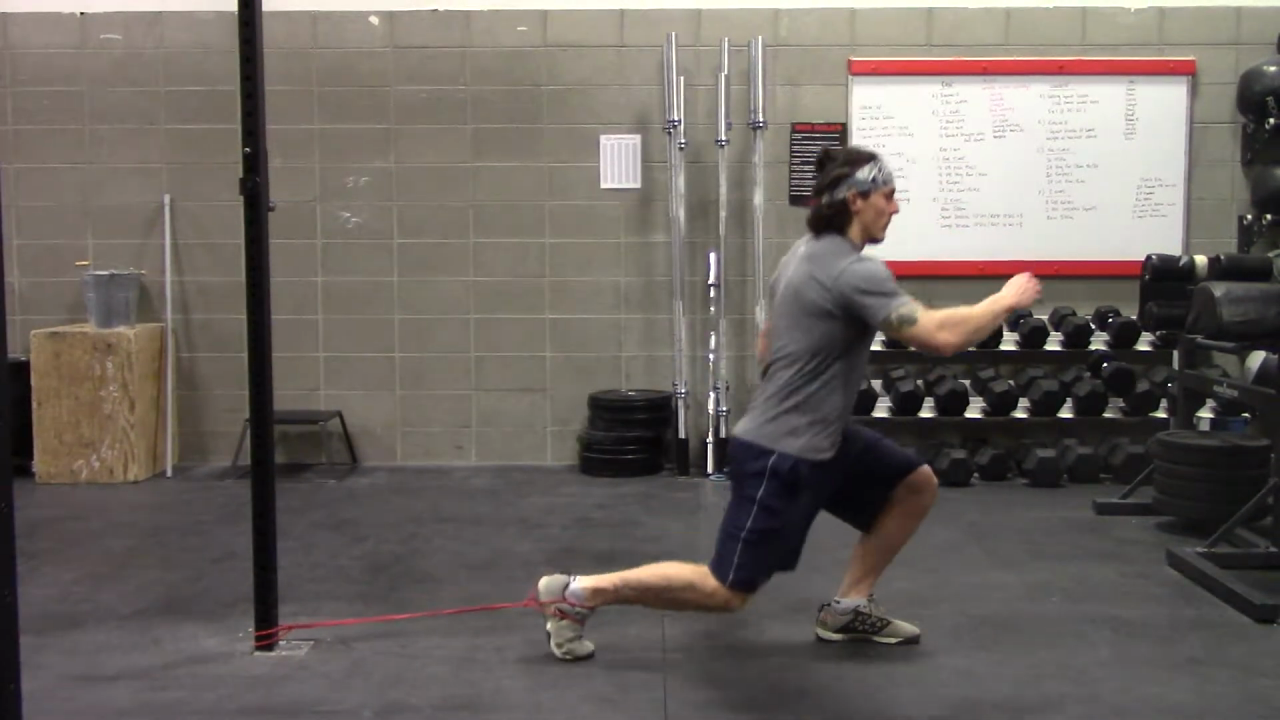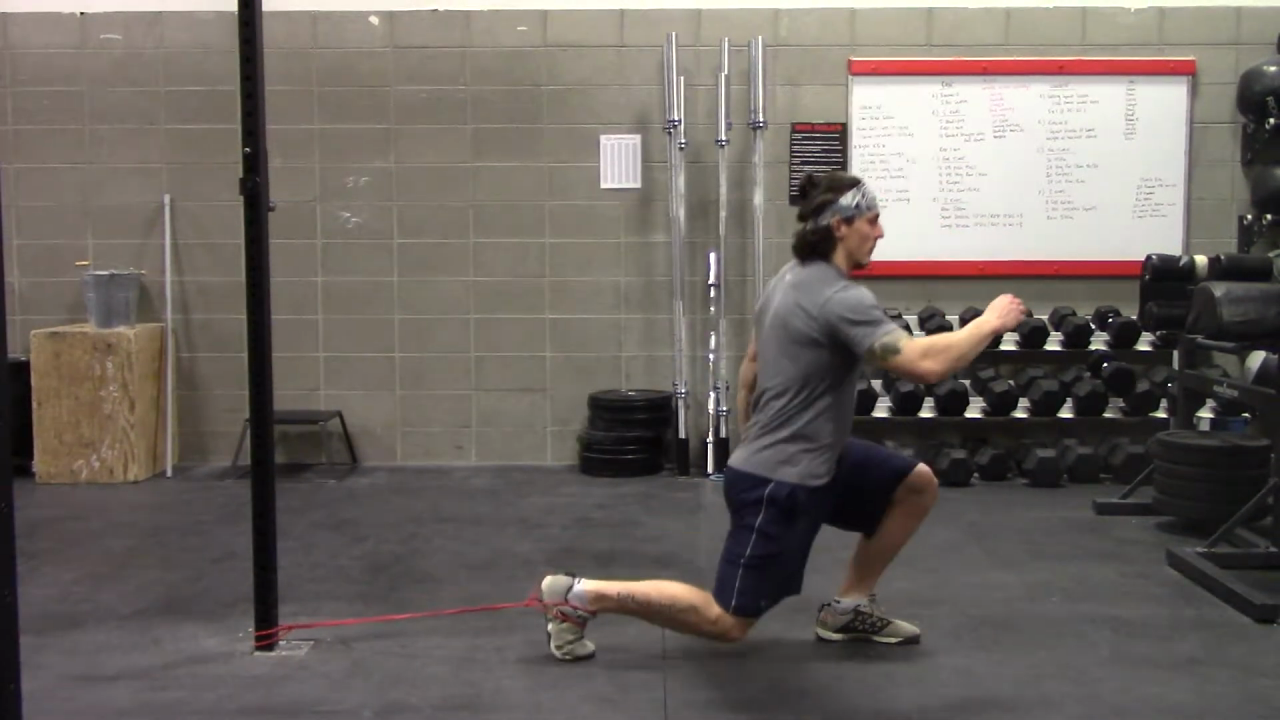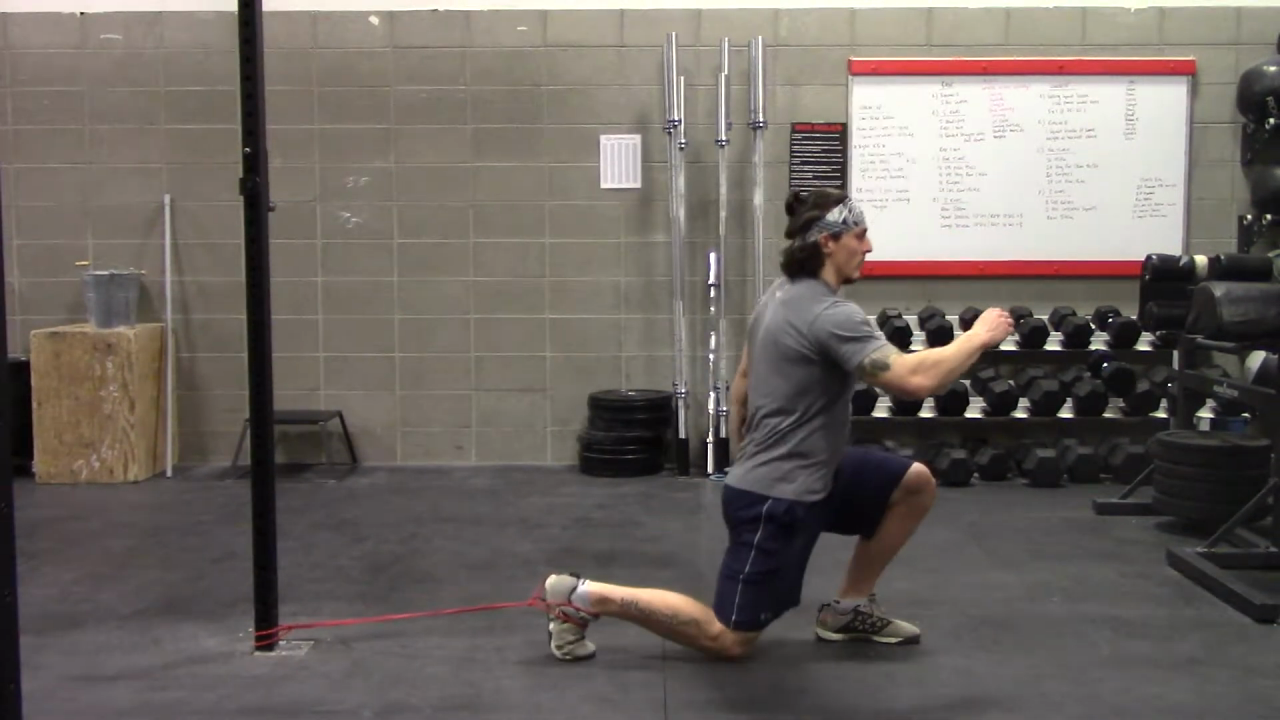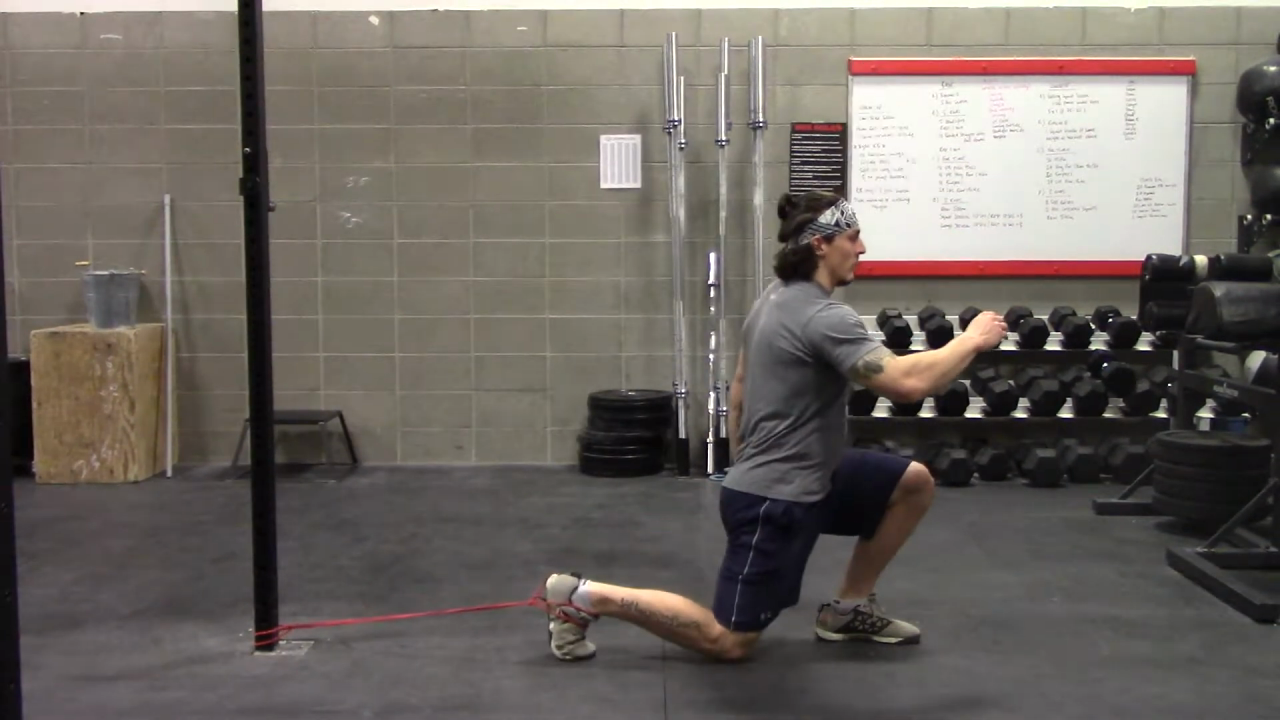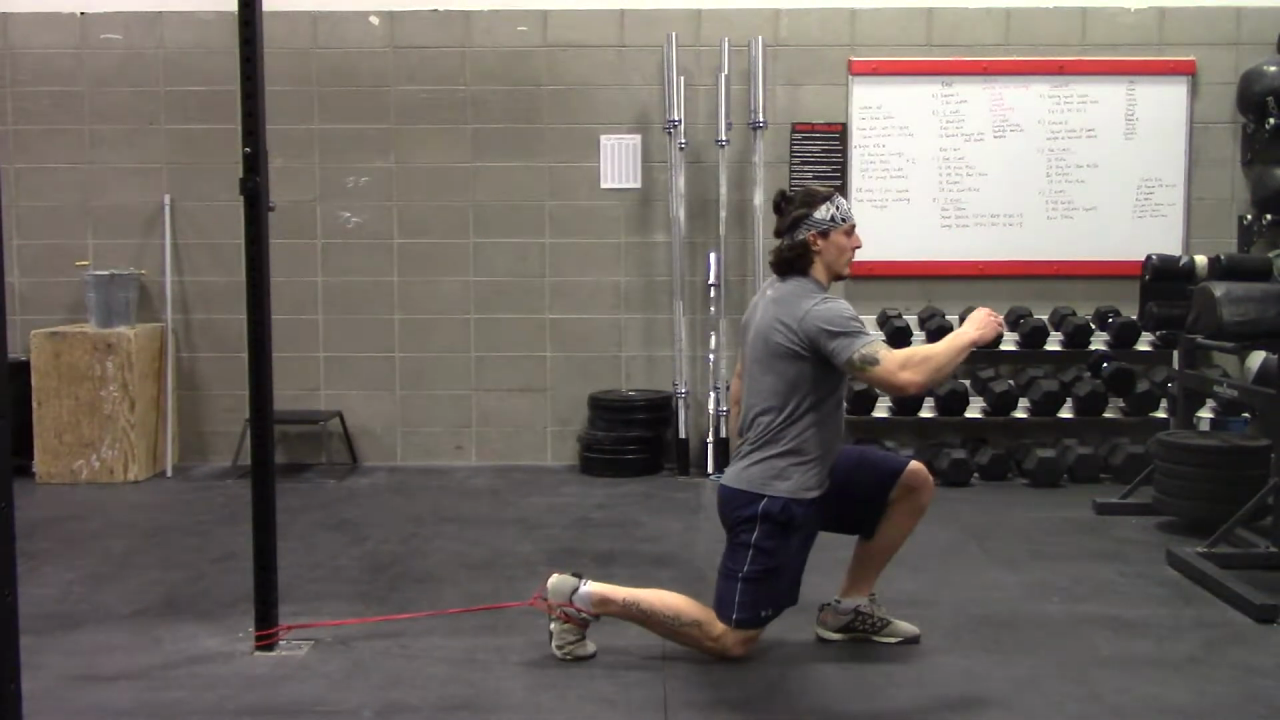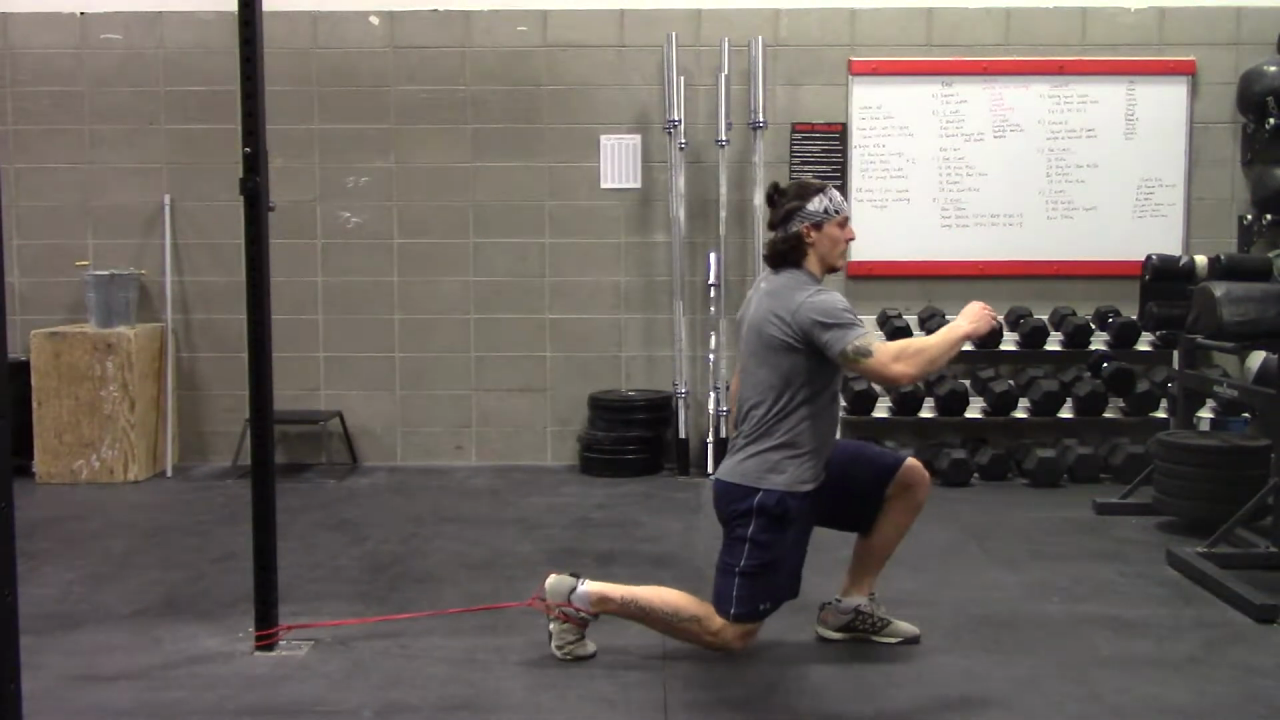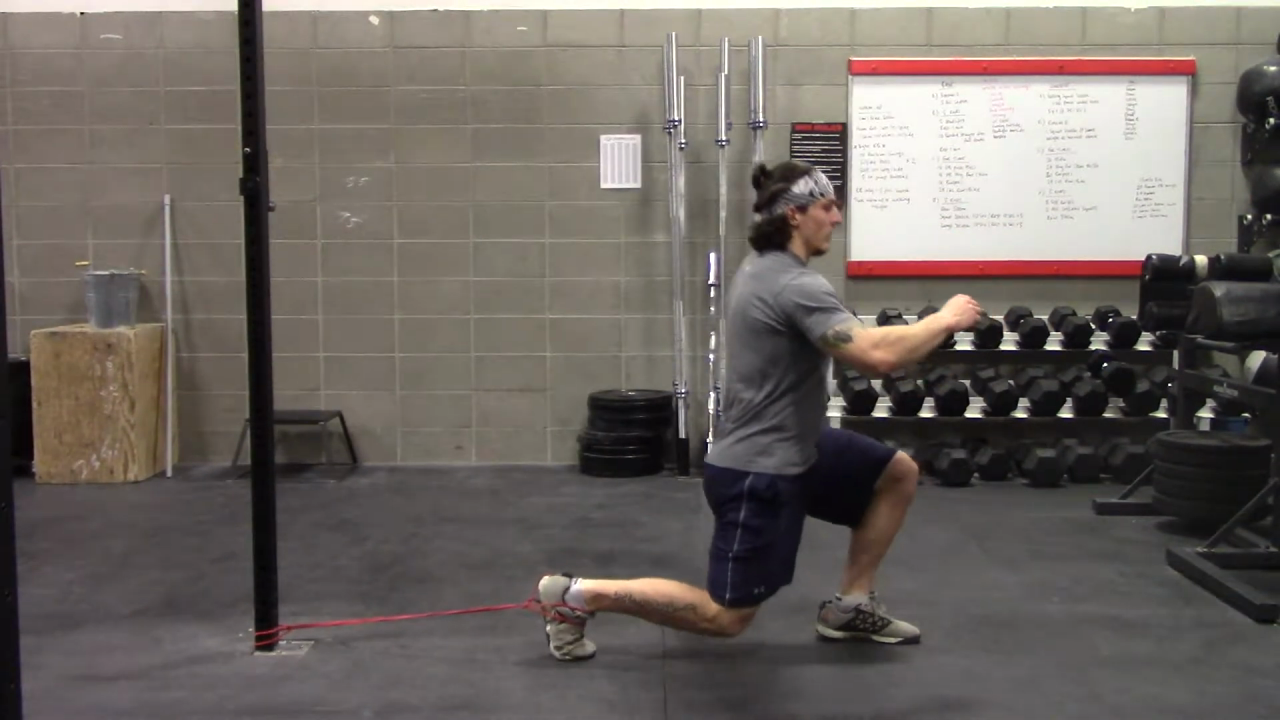
dt=0.1s
person 1, frame 1
left shoulder: (807, 254)
right shoulder: (852, 271)
left elbow: (767, 345)
right elbow: (940, 337)
right wrist: (1005, 300)
left hip: (816, 441)
right hip: (781, 456)
left knee: (917, 486)
right knee: (726, 591)
left ankle: (848, 608)
right ankle: (576, 594)
person 1, frame 2
left shoulder: (792, 280)
right shoulder: (839, 299)
left elbow: (751, 372)
right elbow: (925, 364)
left wrist: (755, 443)
right wrist: (989, 322)
left hip: (804, 463)
right hip: (781, 483)
left knee: (917, 487)
right knee: (728, 620)
left ankle: (848, 607)
right ankle: (577, 596)
person 1, frame 3
left shoulder: (782, 296)
right shoulder: (829, 316)
left elbow: (742, 388)
right elbow: (915, 380)
left wrist: (745, 456)
right wrist: (978, 337)
left hip: (803, 477)
right hip: (778, 499)
left knee: (915, 485)
right knee: (727, 638)
left ankle: (848, 608)
right ankle: (581, 597)
person 1, frame 4
left shoulder: (779, 298)
right shoulder: (822, 317)
left elbow: (740, 390)
right elbow: (908, 383)
left wrist: (743, 463)
right wrist: (971, 340)
left hip: (797, 479)
right hip: (777, 499)
left knee: (914, 484)
right knee: (729, 639)
left ankle: (849, 608)
right ankle: (582, 597)
person 1, frame 5
left shoulder: (775, 295)
right shoulder: (818, 311)
left elbow: (740, 387)
right elbow: (904, 376)
left wrist: (744, 461)
right wrist: (967, 334)
left hip: (799, 477)
right hip: (774, 497)
left knee: (913, 483)
right knee: (730, 638)
left ankle: (850, 607)
right ankle: (583, 598)
person 1, frame 6
left shoulder: (776, 286)
right shoulder: (811, 302)
left elbow: (742, 382)
right elbow: (897, 367)
right wrist: (961, 328)
left hip: (795, 466)
right hip: (770, 489)
left knee: (909, 480)
right knee: (730, 631)
left ankle: (850, 606)
right ankle: (578, 597)
person 1, frame 7
left shoulder: (762, 270)
right shoulder: (796, 286)
right elbow: (876, 355)
right wrist: (945, 319)
left hip: (786, 454)
right hip: (759, 474)
left knee: (898, 475)
right knee: (725, 616)
left ankle: (850, 604)
right ankle: (576, 598)
